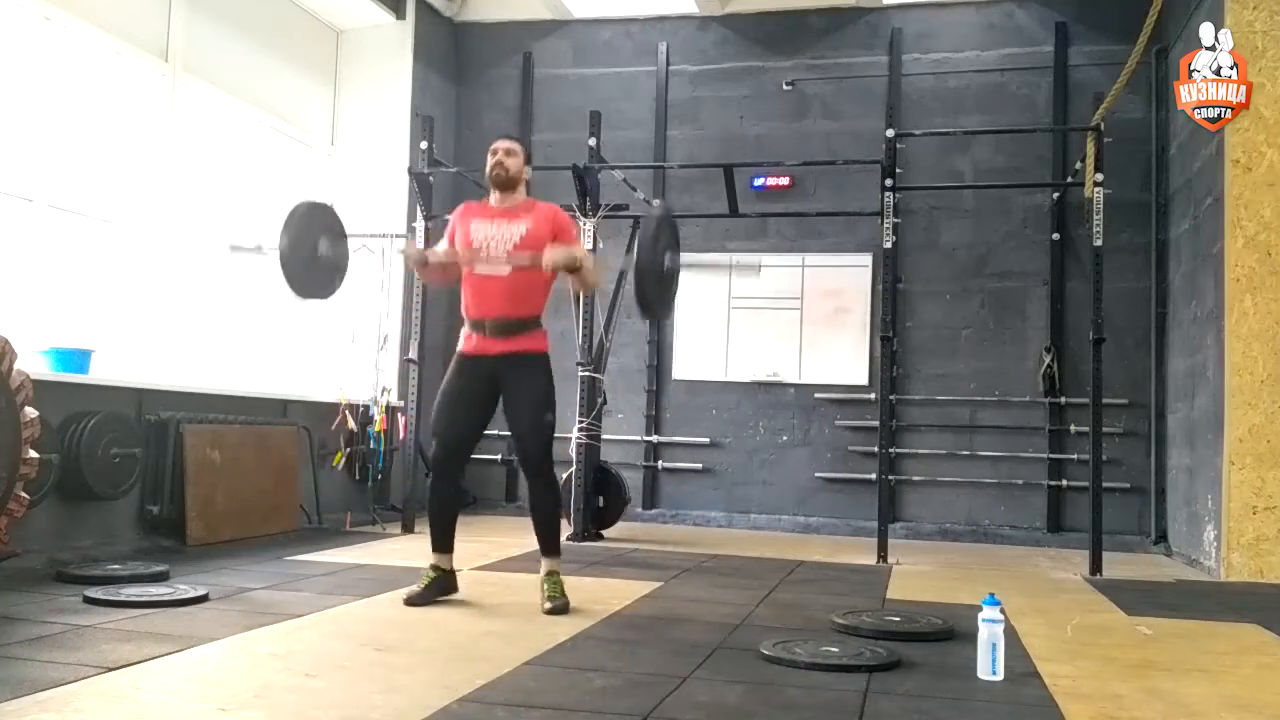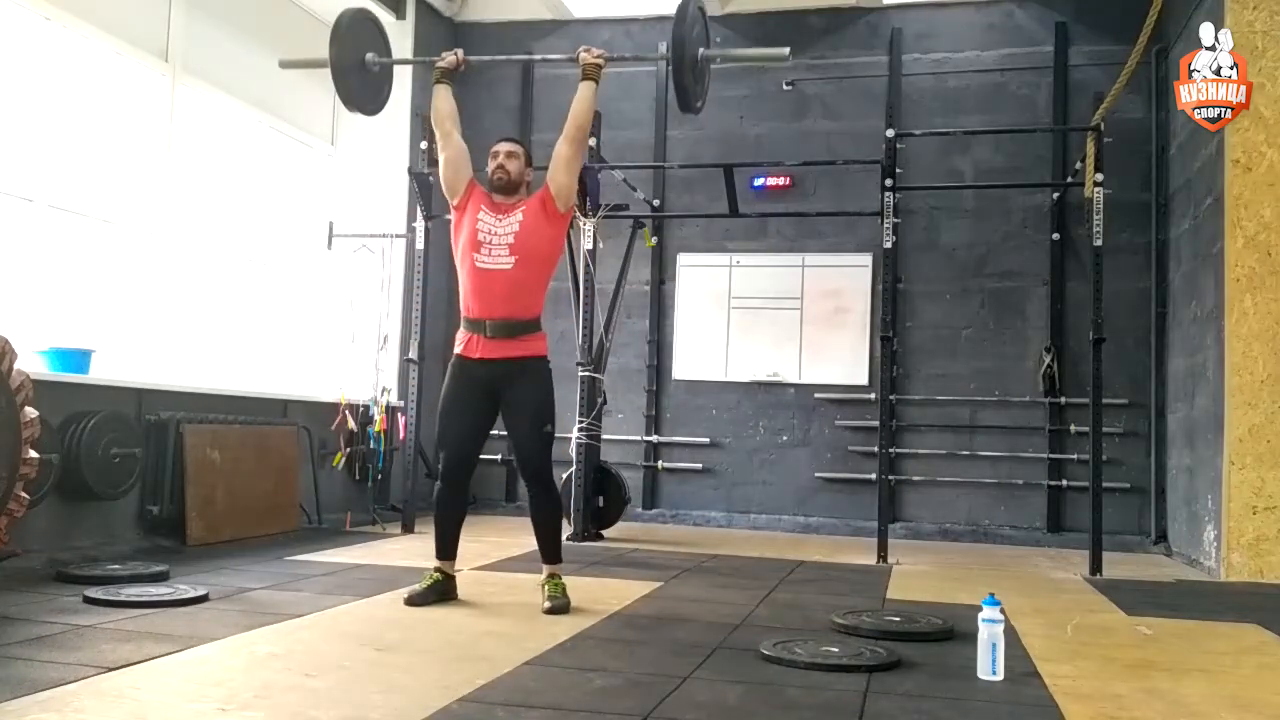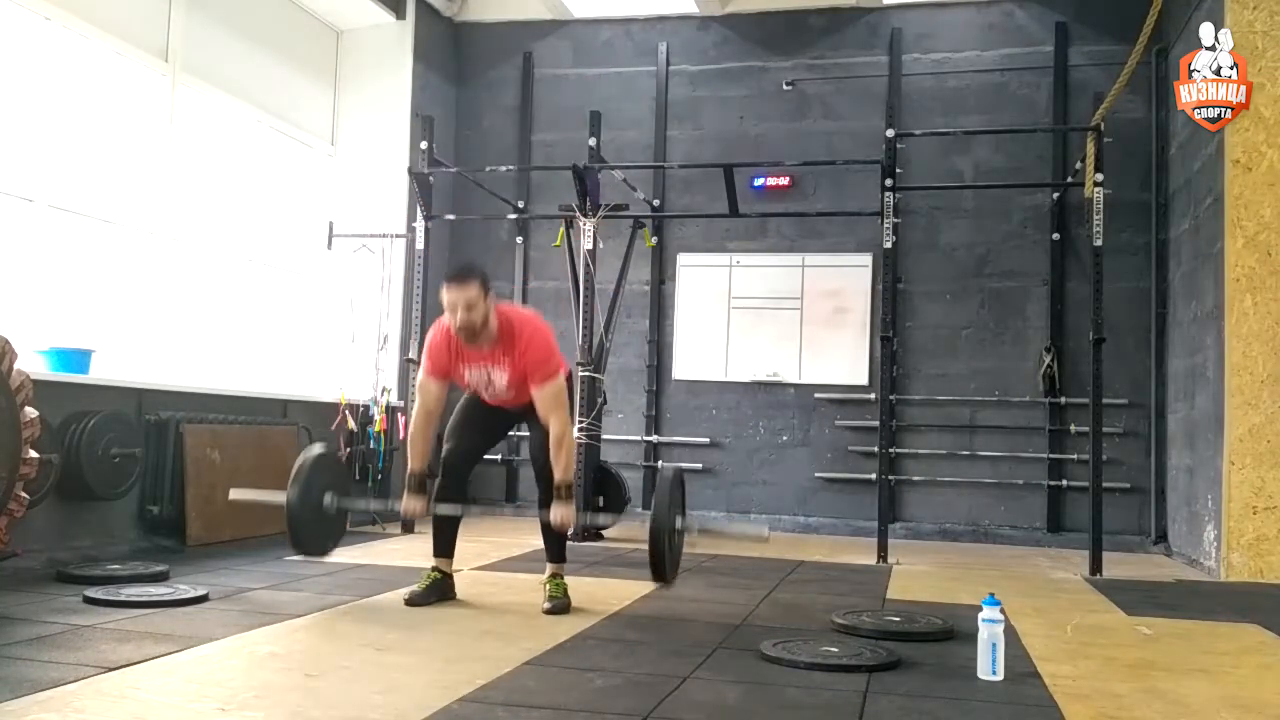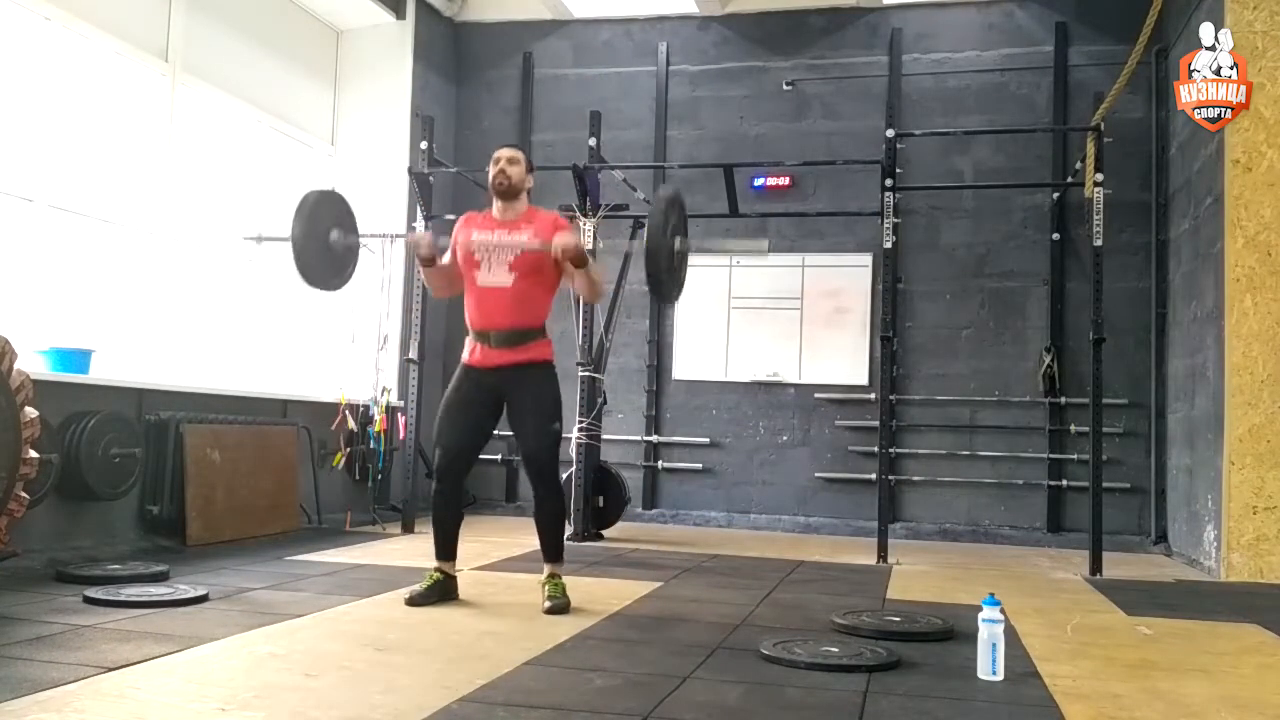
dt=1s
person 1, frame 1
left shoulder: (549, 219)
right shoulder: (464, 216)
left elbow: (588, 280)
right elbow: (439, 269)
left wrist: (569, 259)
right wrist: (419, 260)
left hip: (525, 356)
right hip: (471, 353)
left knee: (536, 461)
right knee: (444, 458)
left ankle: (551, 572)
right ankle: (441, 569)
person 1, frame 2
left shoulder: (547, 209)
right shoulder: (467, 204)
left elbow: (574, 138)
right elbow: (446, 135)
left wrist: (589, 78)
right wrist: (443, 78)
left hip: (525, 361)
right hip: (469, 358)
left knee: (536, 470)
right knee: (452, 468)
left ankle: (552, 576)
right ankle: (443, 573)
person 1, frame 3
left shoulder: (530, 335)
right shoulder: (441, 339)
left elbow: (558, 423)
right elbow: (424, 415)
left wrist: (563, 497)
right wrist: (414, 486)
left hip: (542, 389)
right hip: (485, 396)
left knee: (546, 463)
right knee: (453, 462)
left ankle: (555, 577)
right ankle: (441, 572)
person 1, frame 4
left shoulder: (551, 227)
right shoulder: (467, 226)
left elbow: (591, 292)
right elbow: (444, 286)
left wrist: (575, 256)
right wrist: (425, 258)
left hip: (531, 366)
right hip: (476, 363)
left knee: (541, 467)
right knee: (447, 465)
left ankle: (553, 576)
right ankle: (444, 572)
